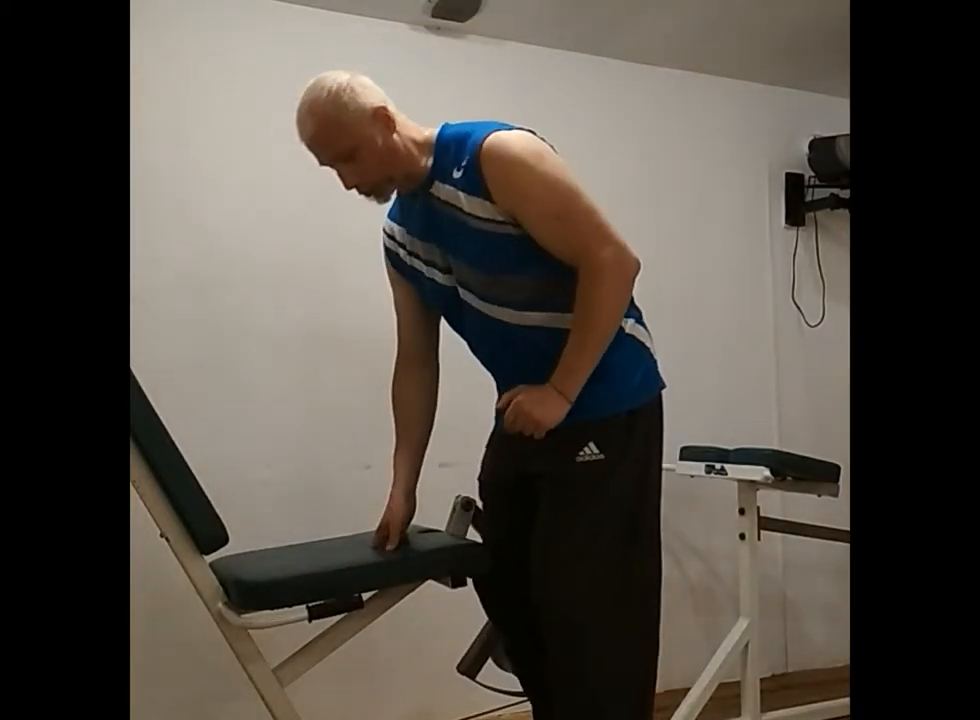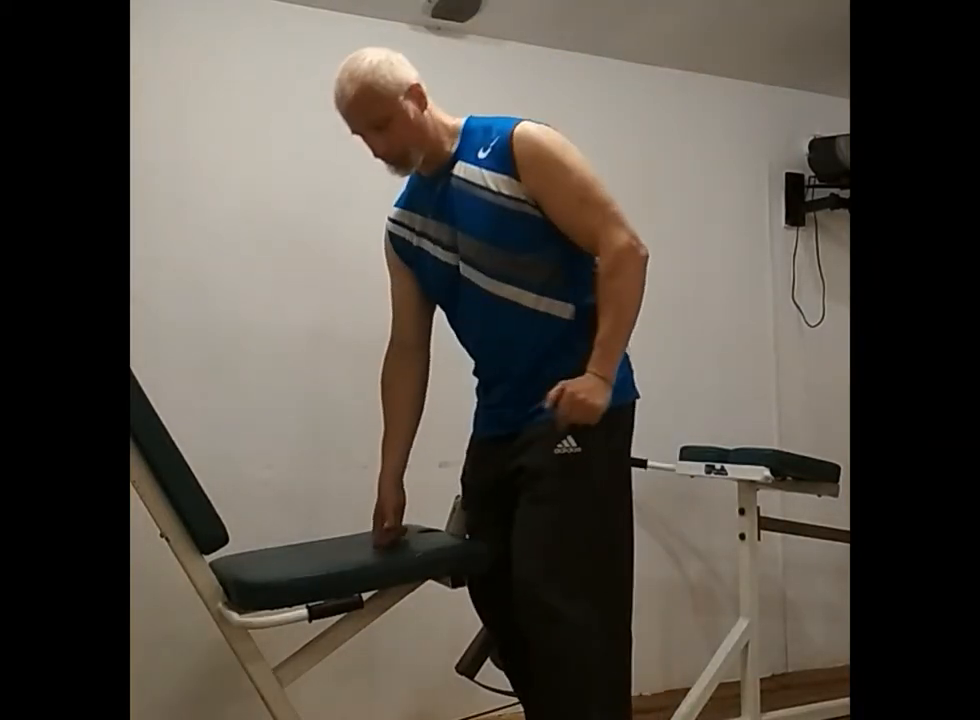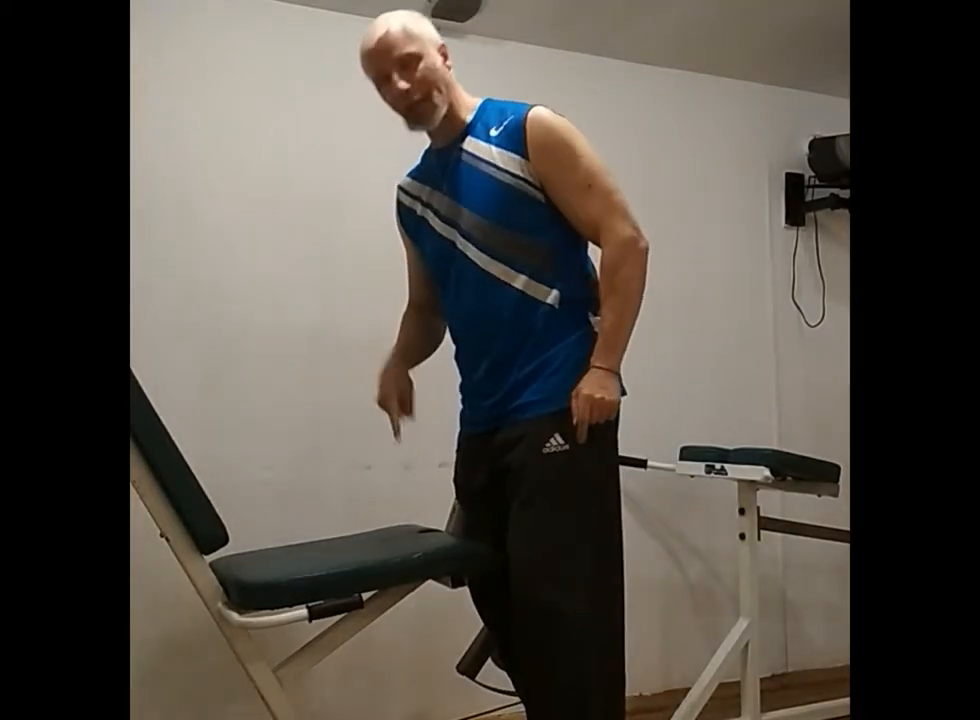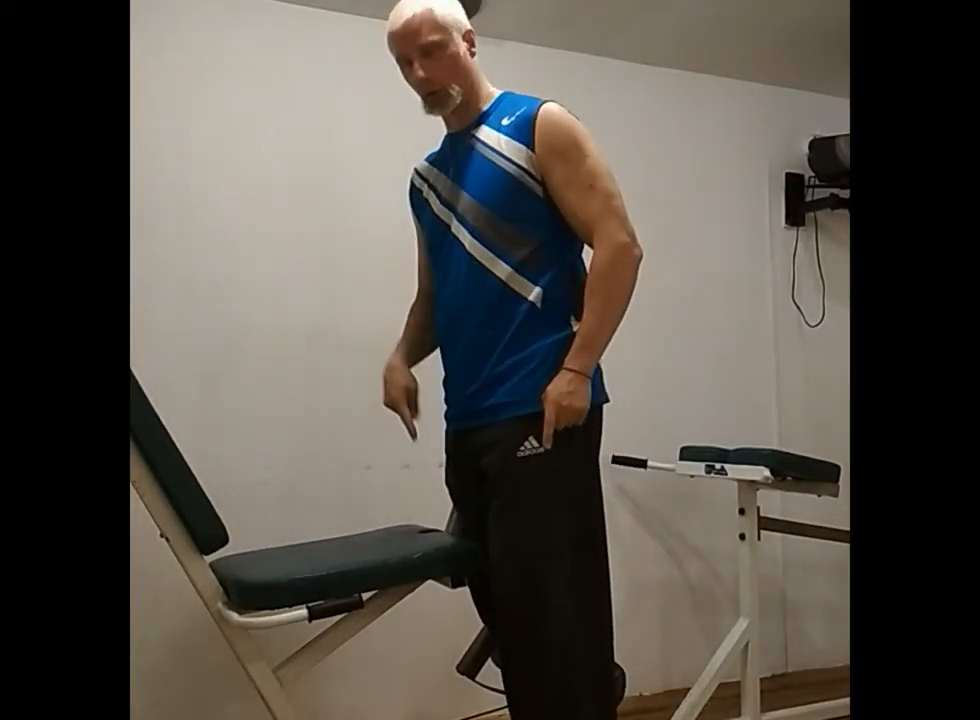
dt=0.4s
person 1, frame 1
left shoulder: (499, 156)
right shoulder: (399, 234)
left elbow: (613, 261)
right elbow: (416, 363)
left wrist: (561, 392)
right wrist: (402, 489)
left hip: (606, 408)
right hip: (522, 416)
left knee: (587, 606)
right knee: (508, 591)
person 1, frame 2
left shoulder: (520, 147)
right shoulder: (404, 225)
left elbow: (623, 249)
right elbow: (407, 352)
left wrist: (599, 375)
right wrist: (391, 477)
left hip: (576, 411)
right hip: (497, 424)
left knee: (561, 602)
right knee: (496, 594)
person 1, frame 3
left shoulder: (531, 131)
right shoulder: (413, 194)
left elbow: (625, 240)
left wrist: (604, 366)
right wrist: (397, 365)
left hip: (561, 409)
right hip: (481, 421)
left knee: (559, 601)
right knee: (498, 596)
person 1, frame 4
left shoulder: (541, 126)
right shoulder: (427, 175)
left elbow: (618, 245)
left wrist: (577, 369)
right wrist: (402, 356)
left hip: (541, 409)
right hip: (468, 419)
left knee: (549, 605)
right knee: (500, 600)
